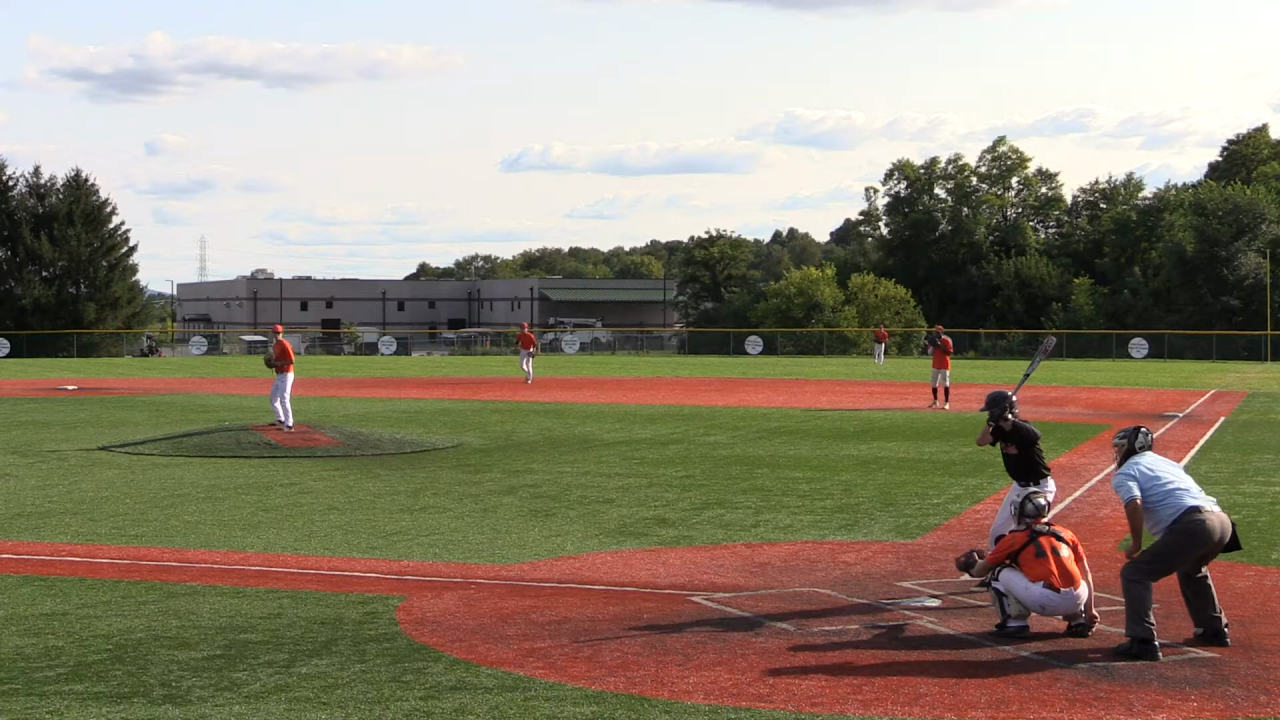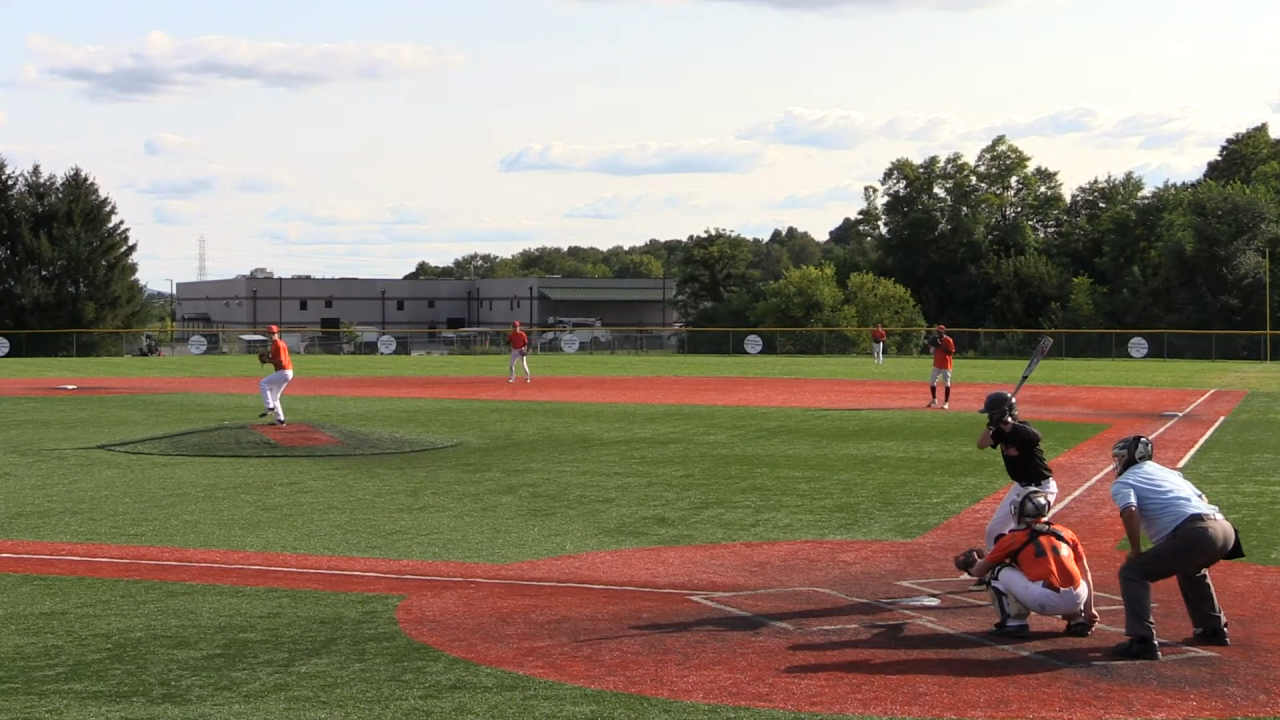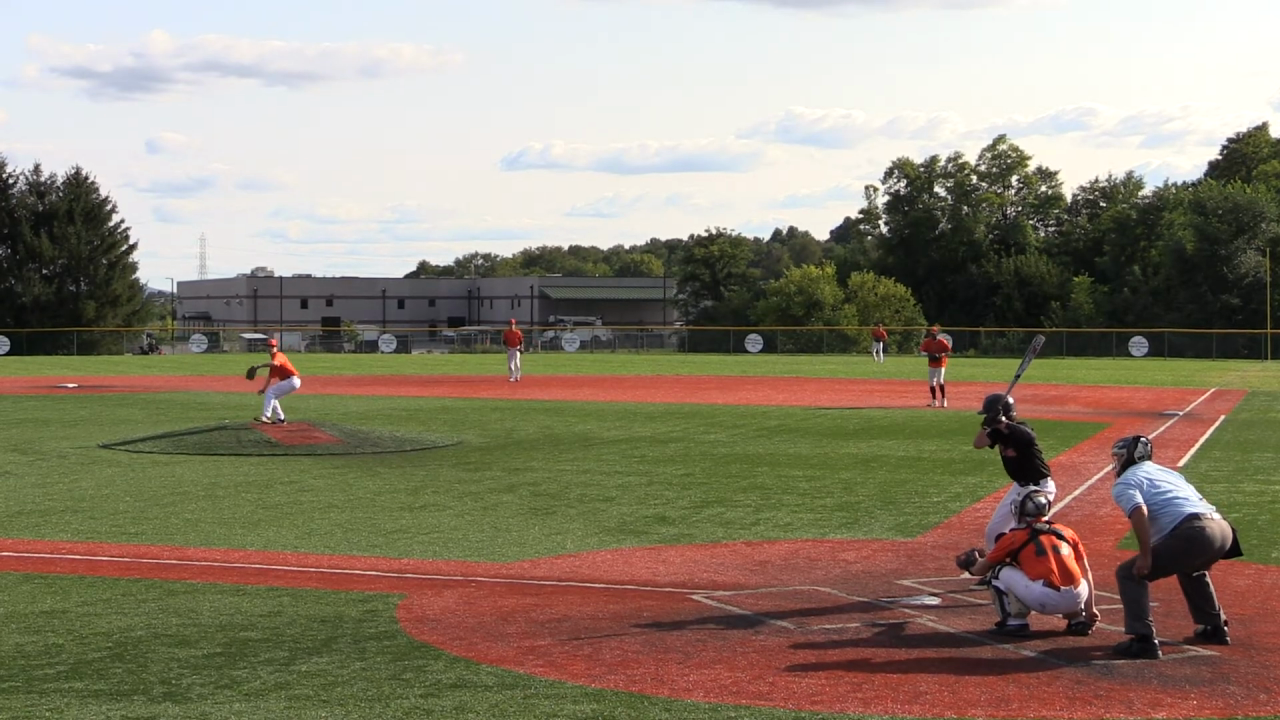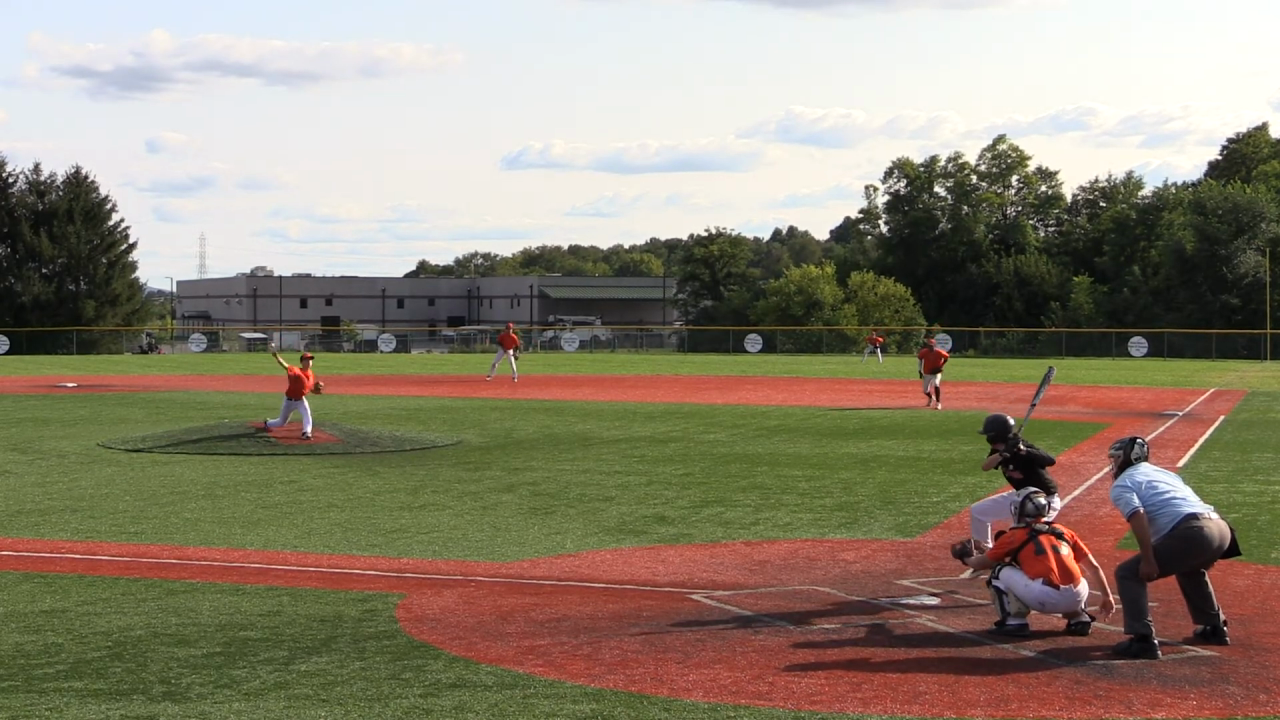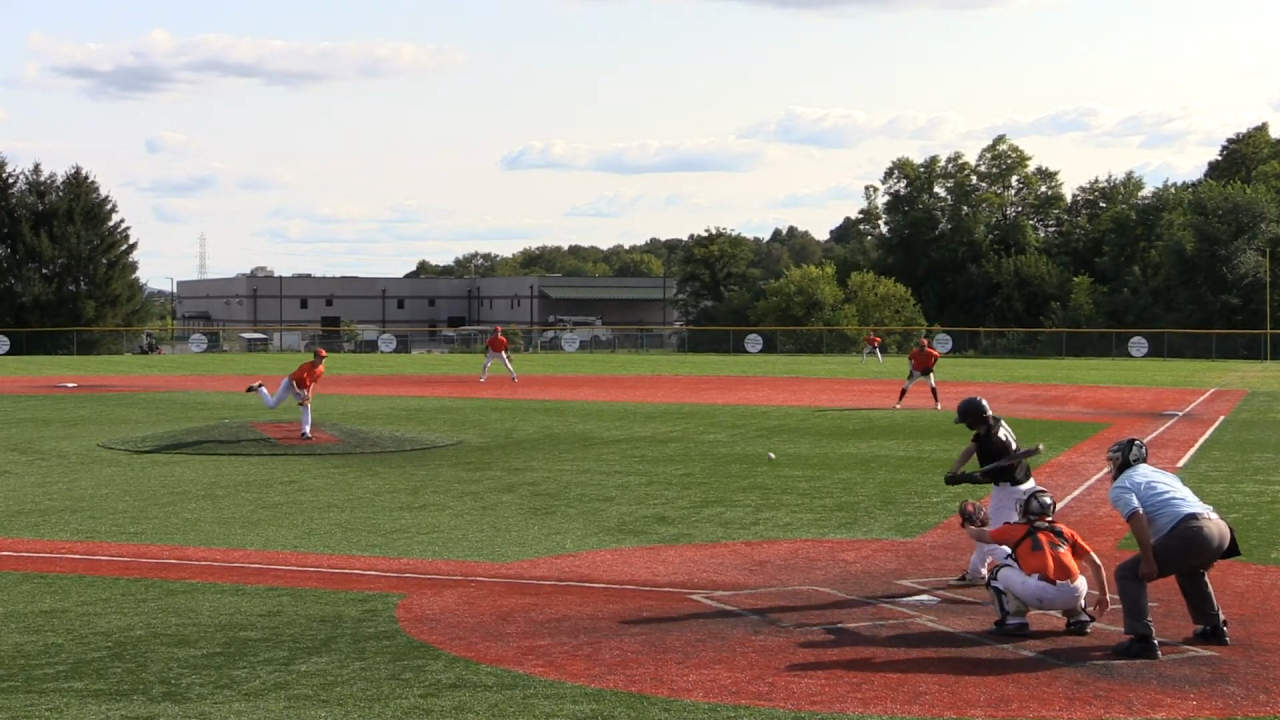
dt=0.5s
person 1, frame 1
left shoulder: (1124, 473)
right shoulder: (1167, 463)
left elbow: (1134, 505)
left wrist: (1136, 543)
left hip: (1193, 525)
right hip: (1221, 519)
left knee: (1134, 573)
right knee: (1192, 569)
left ankle: (1143, 642)
right ankle: (1214, 630)
person 1, frame 2
left shoulder: (1123, 482)
right shoulder: (1169, 472)
left elbow: (1130, 512)
left wrist: (1135, 551)
left hip: (1196, 533)
right hip: (1225, 528)
left knee: (1132, 572)
right knee: (1189, 569)
left ankle: (1143, 641)
right ankle: (1214, 629)
person 1, frame 3
left shoulder: (1124, 483)
right shoulder: (1169, 472)
left elbow: (1139, 512)
left wrist: (1145, 555)
left hip: (1194, 533)
right hip: (1222, 528)
left knee: (1128, 573)
right knee: (1189, 567)
left ankle: (1144, 641)
right ankle: (1215, 628)
person 1, frame 4
left shoulder: (1121, 485)
right shoulder: (1166, 473)
left elbow: (1138, 516)
left wrist: (1148, 560)
right wrist: (1206, 554)
left hip: (1193, 533)
right hip: (1221, 528)
left knee: (1127, 573)
right knee: (1190, 569)
left ankle: (1143, 640)
right ankle: (1215, 628)
person 1, frame 5
left shoulder: (1120, 486)
right shoulder: (1165, 474)
left elbow: (1137, 517)
left wrist: (1148, 560)
right wrist: (1205, 554)
left hip: (1191, 534)
right hip: (1220, 528)
left knee: (1128, 573)
right knee: (1189, 568)
left ankle: (1143, 640)
right ankle: (1214, 627)
person 2, frame 1
left shoulder: (1023, 428)
right shoulder: (1001, 428)
left elbow: (1036, 435)
right elbow: (980, 441)
left wrist: (1008, 419)
right wrist: (991, 422)
left hip: (1039, 488)
right hip: (1019, 486)
right knee: (998, 531)
person 2, frame 2
left shoulder: (1023, 429)
right shoulder: (1001, 431)
left elbow: (1037, 437)
right elbow: (981, 445)
left wrist: (1008, 422)
right wrist: (991, 425)
left hip: (1040, 488)
right hip: (1020, 487)
right knee: (994, 531)
person 2, frame 3
left shoulder: (1020, 429)
right shoulder: (999, 431)
left elbow: (1031, 438)
right elbow: (978, 444)
left wrist: (1002, 422)
right wrist: (986, 425)
left hip: (1039, 488)
right hip: (1020, 487)
right knee: (993, 531)
person 2, frame 4
left shoulder: (1024, 452)
right shoulder: (999, 451)
left elbow: (1051, 461)
right elbow: (985, 467)
left wrist: (1022, 451)
right wrist: (1002, 455)
right knee: (978, 512)
person 2, frame 5
left shoulder: (993, 441)
right shoulder: (994, 423)
left elbow: (988, 477)
right elbow: (970, 449)
left wrist: (967, 477)
right wrist: (954, 471)
left hip: (1011, 491)
right hip: (1015, 486)
left knee: (994, 545)
right ankle: (976, 573)
person 3, frame 1
left shoulder: (1015, 538)
right shoulder: (1066, 533)
left elbow: (980, 571)
right elbow: (1086, 573)
left wrist: (971, 566)
right wrist: (1089, 610)
left hip: (1045, 601)
right hip: (1077, 600)
left knee: (999, 572)
left ankle: (1016, 624)
right ankle: (1078, 621)
person 3, frame 2
left shoulder: (1015, 537)
right shoulder: (1066, 532)
left elbow: (979, 571)
right elbow: (1085, 572)
left wrist: (970, 566)
right wrist: (1089, 609)
left hip: (1045, 601)
right hip: (1077, 600)
left knee: (999, 572)
left ankle: (1015, 623)
right ankle: (1078, 621)
person 3, frame 3
left shoulder: (1015, 536)
right shoulder: (1067, 532)
left elbow: (980, 570)
right elbow: (1085, 572)
left wrist: (970, 565)
right wrist: (1090, 609)
left hip: (1046, 599)
right hip: (1077, 598)
left knee: (999, 571)
left ankle: (1016, 623)
right ankle: (1078, 620)
person 3, frame 4
left shoulder: (1014, 535)
right shoulder: (1064, 532)
left elbow: (980, 564)
right elbow: (1093, 567)
left wrist: (967, 559)
right wrist: (1107, 596)
left hip: (1044, 598)
right hip: (1077, 596)
left knee: (1000, 572)
left ankle: (1015, 622)
right ankle: (1079, 619)
person 3, frame 5
left shoulder: (1015, 530)
right shoulder: (1065, 531)
left elbow: (980, 535)
right elbow: (1095, 564)
left wrist: (969, 526)
right wrist: (1103, 595)
left hip: (1041, 593)
right hip: (1075, 593)
left knee: (998, 574)
left ankle: (1014, 621)
right ankle: (1079, 619)
